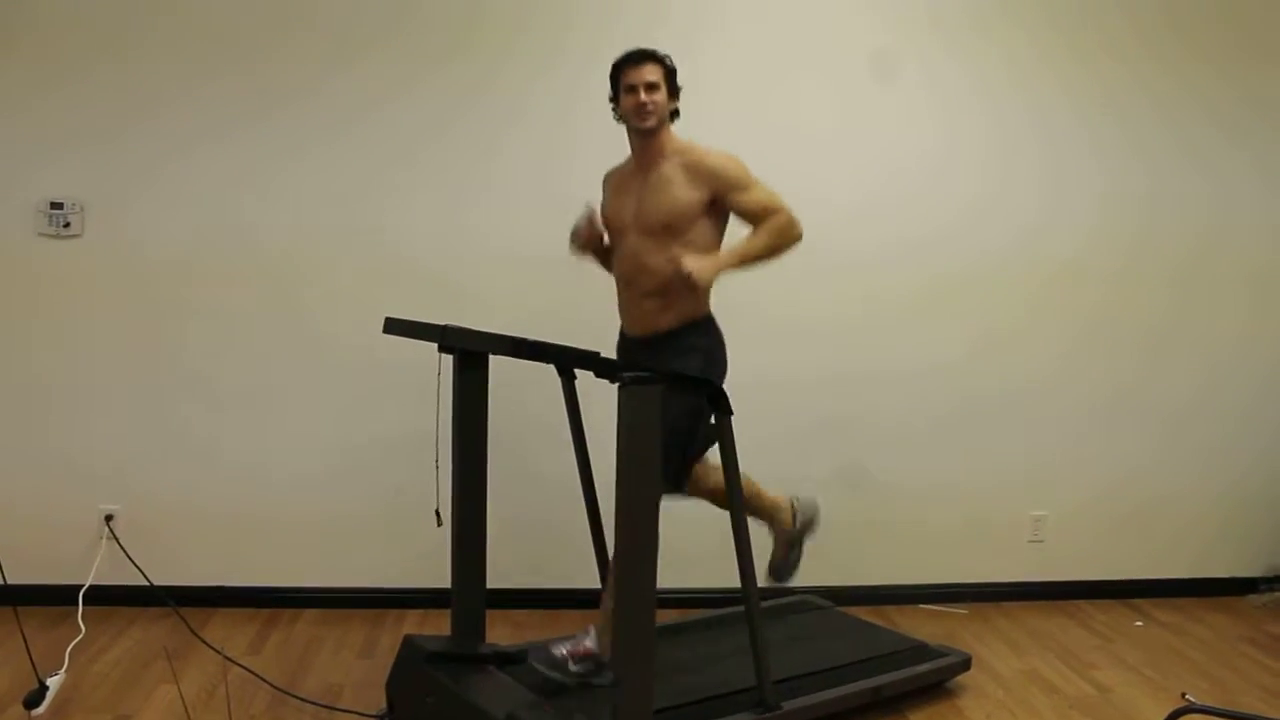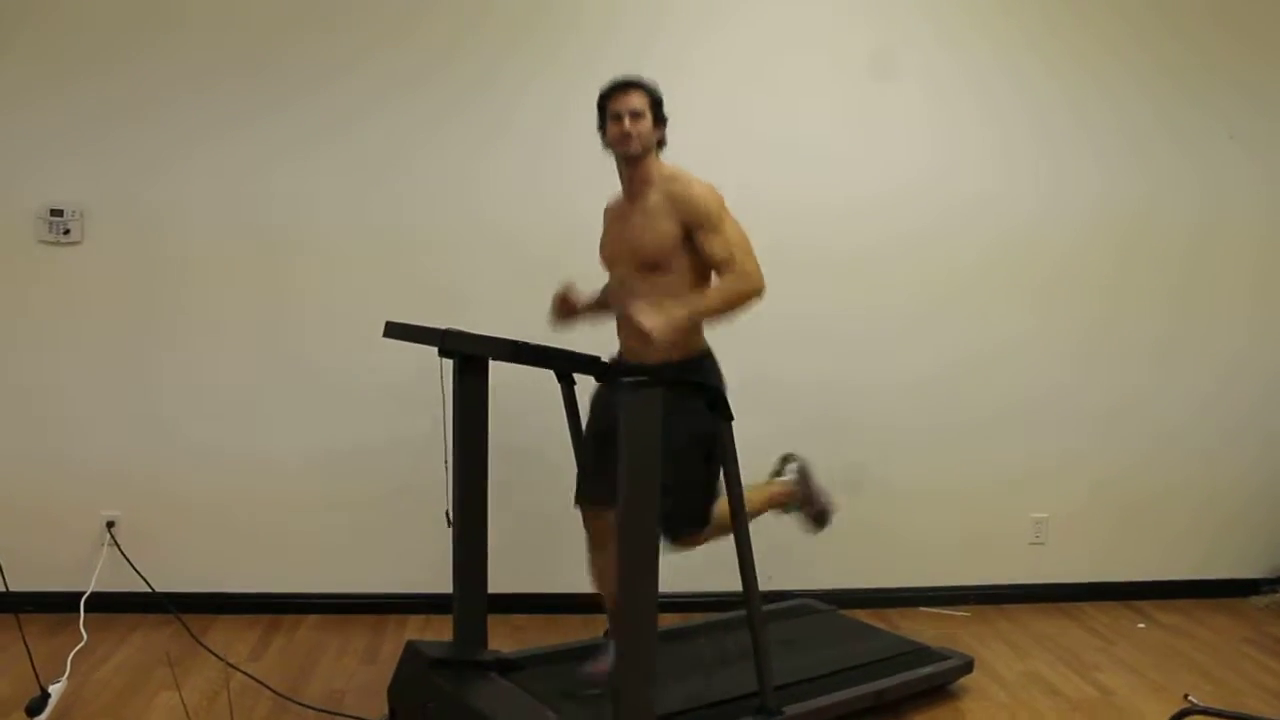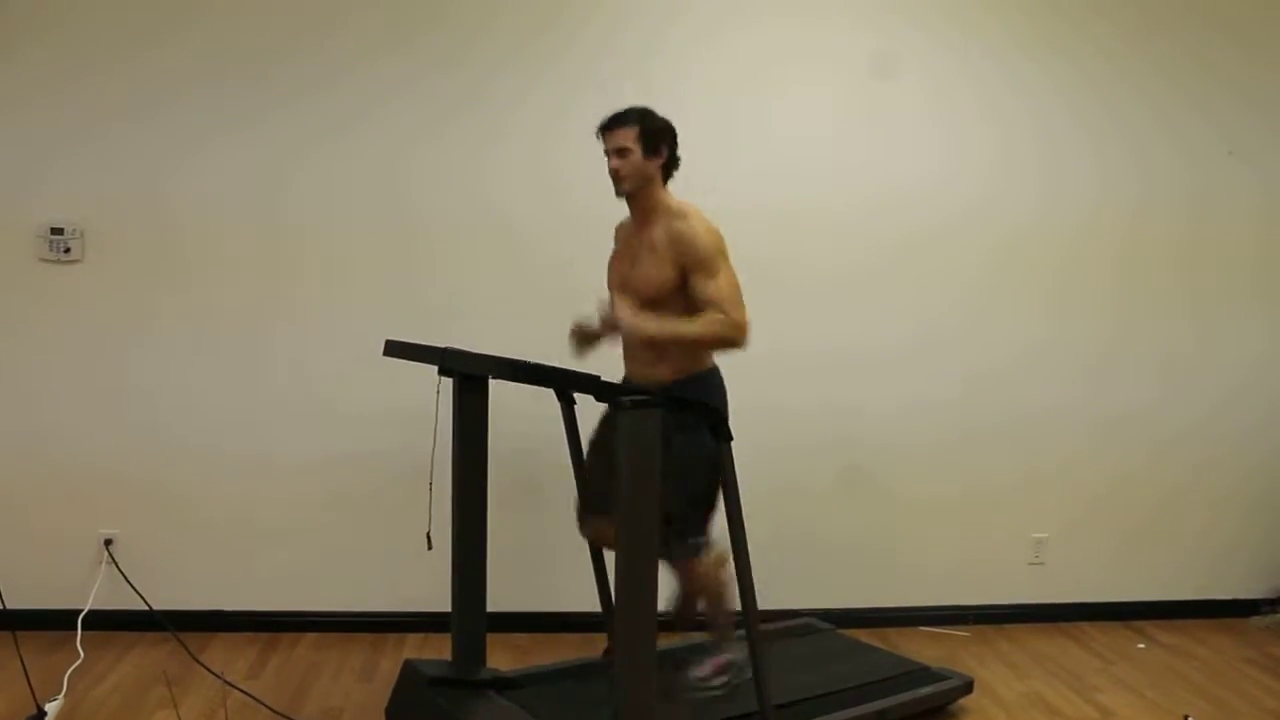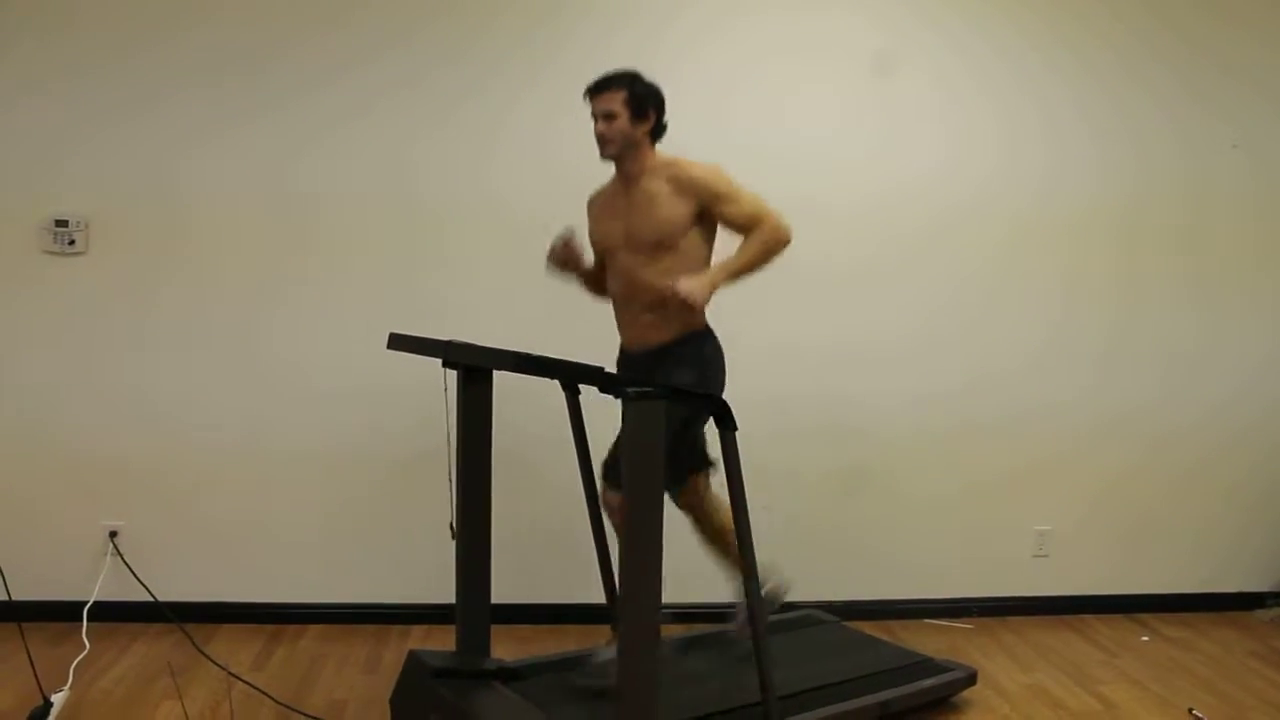
dt=0.5s
person 1, frame 1
left shoulder: (709, 168)
right shoulder: (614, 182)
left elbow: (787, 225)
left wrist: (716, 261)
right wrist: (593, 247)
left hip: (687, 353)
right hip: (634, 351)
right knee: (685, 472)
left ankle: (599, 645)
right ankle: (788, 517)
person 1, frame 2
left shoulder: (691, 197)
right shoulder: (616, 211)
left elbow: (748, 278)
left wrist: (672, 316)
right wrist: (591, 303)
left hip: (686, 380)
right hip: (626, 377)
left knee: (686, 529)
right knee: (598, 517)
left ankle: (786, 485)
person 1, frame 3
left shoulder: (692, 234)
right shoulder: (624, 232)
left elbow: (733, 330)
left wrist: (644, 328)
right wrist: (605, 329)
left hip: (688, 403)
left knee: (683, 547)
right knee: (599, 527)
left ankle: (727, 650)
right ankle: (696, 574)
person 1, frame 4
left shoulder: (691, 180)
right shoulder: (601, 202)
left elbow: (774, 231)
left wrist: (709, 280)
right wrist: (575, 265)
left hip: (688, 361)
right hip: (635, 363)
left knee: (619, 495)
right knee: (688, 492)
right ankle: (761, 585)
